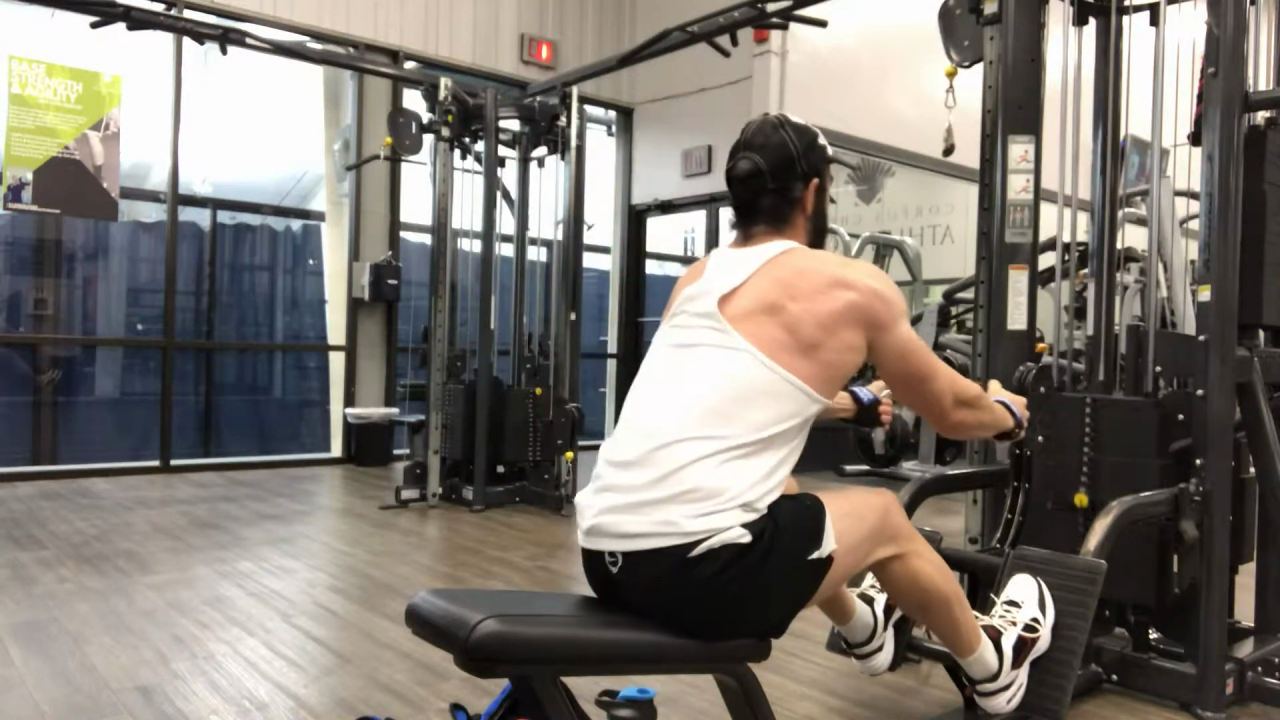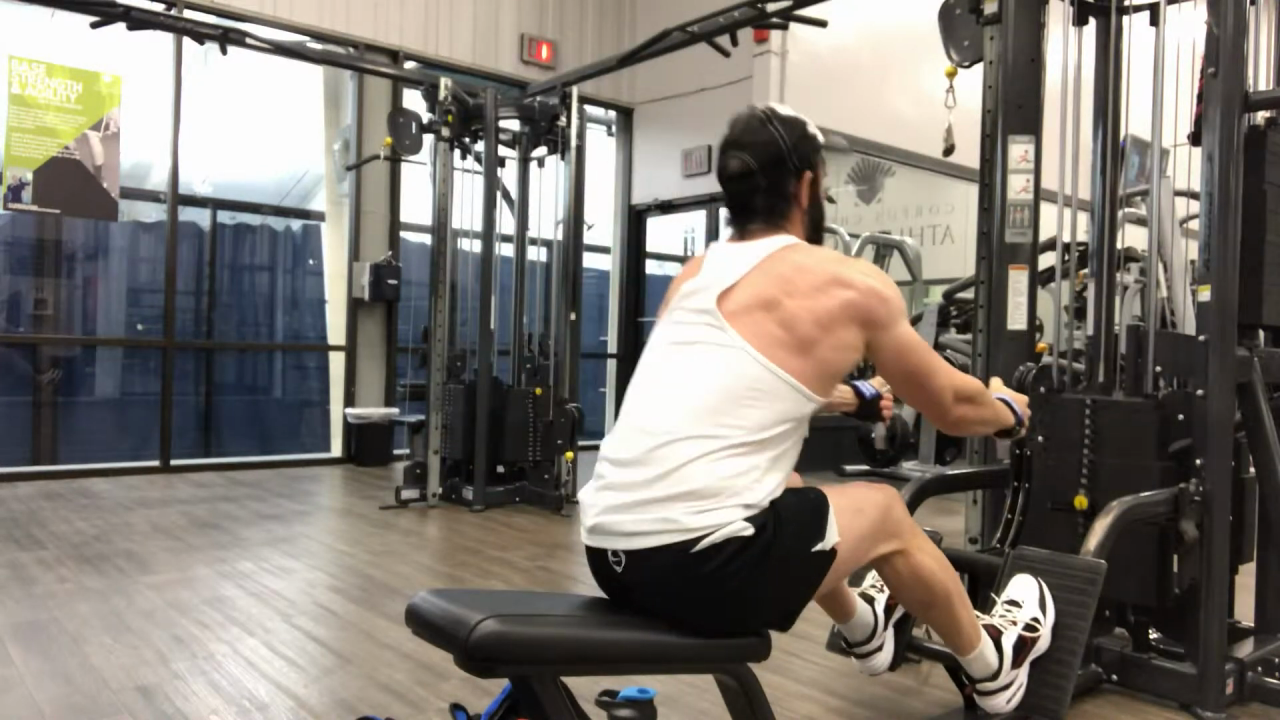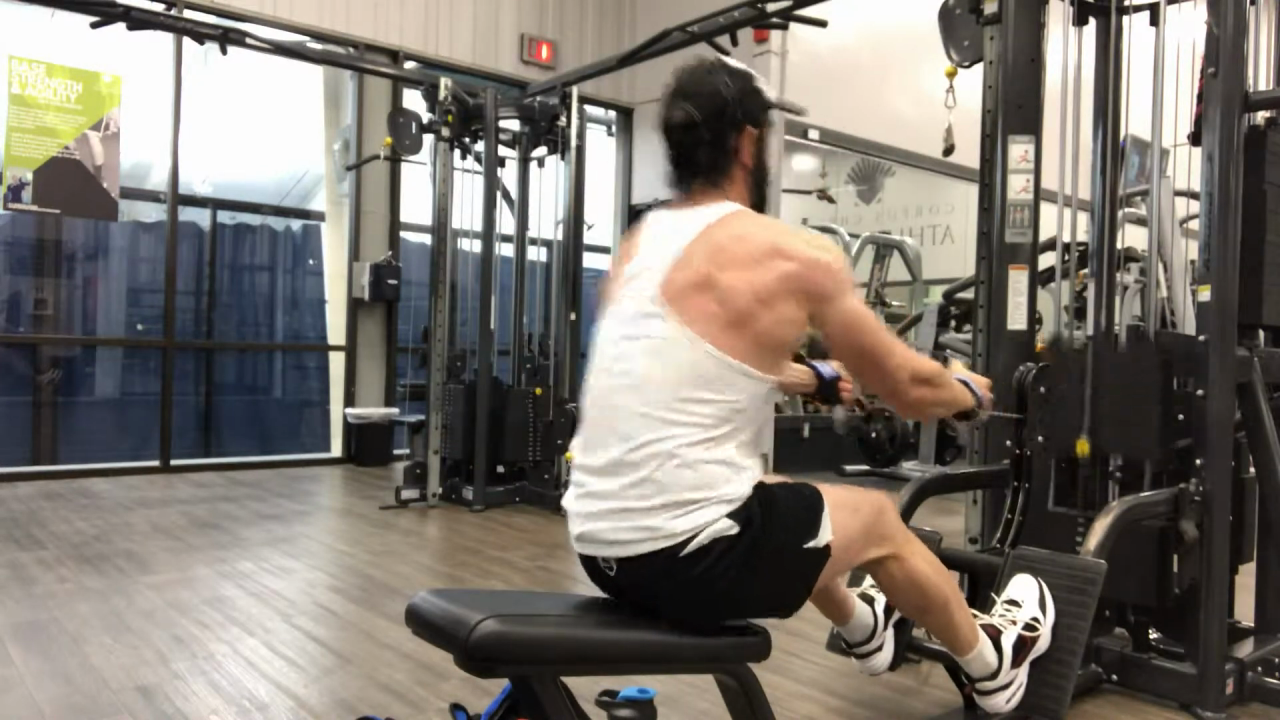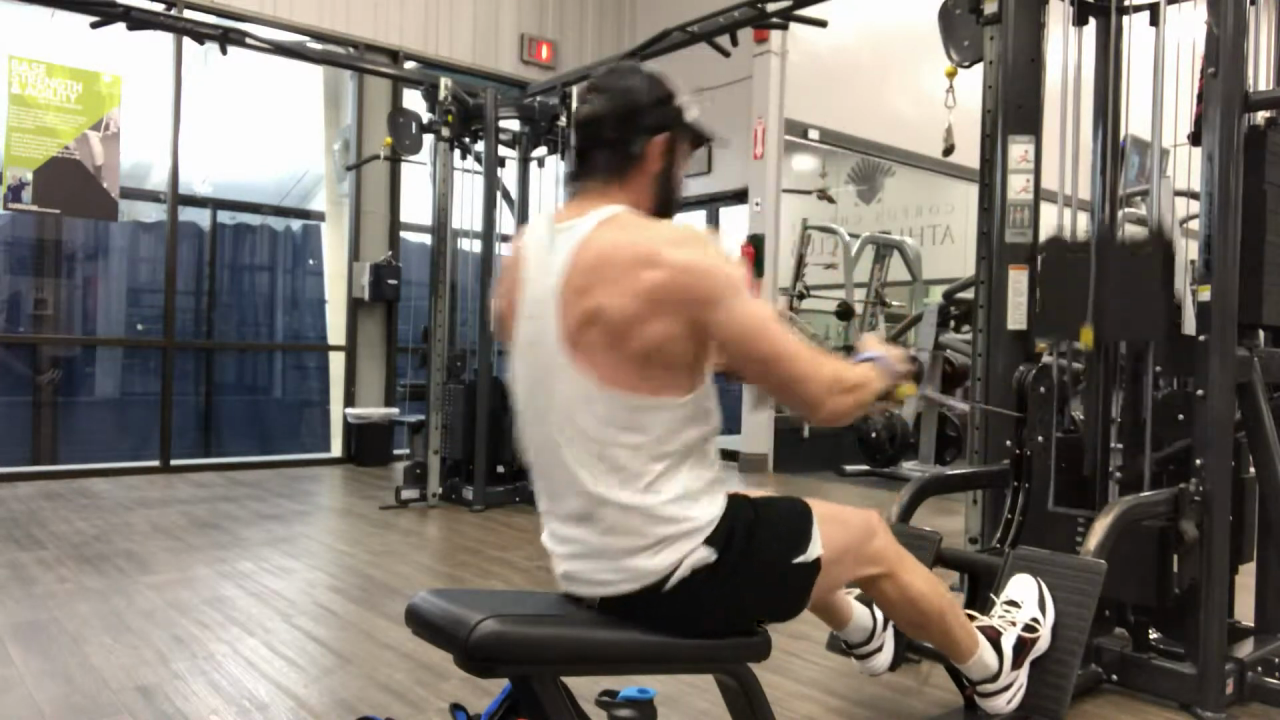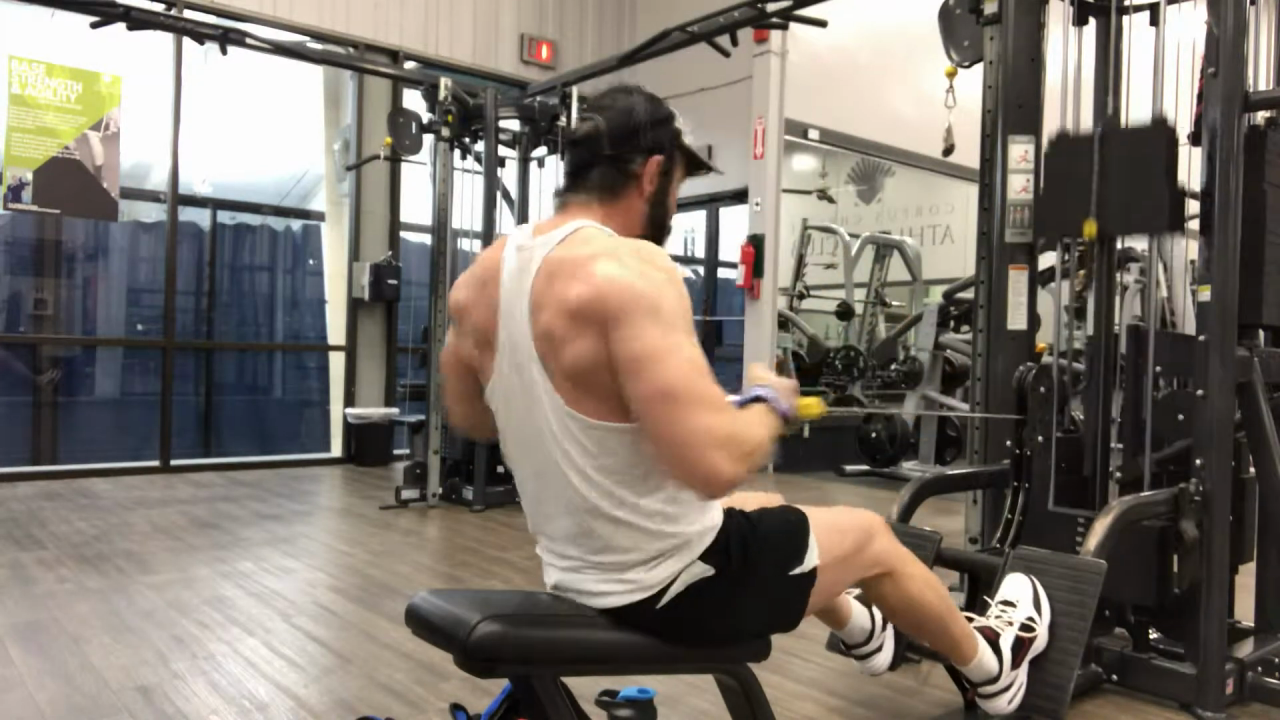
dt=0.2s
person 1, frame 1
left shoulder: (698, 276)
right shoulder: (853, 287)
right elbow: (949, 408)
left wrist: (855, 403)
right wrist: (1006, 412)
left hip: (604, 551)
right hip: (696, 563)
right knee: (882, 516)
left ankle: (865, 629)
right ankle: (993, 669)
person 1, frame 2
left shoulder: (695, 272)
right shoulder: (849, 284)
right elbow: (951, 405)
left wrist: (859, 397)
right wrist: (1008, 410)
left hip: (608, 546)
right hip: (699, 561)
right knee: (884, 512)
left ankle: (866, 629)
right ankle: (992, 668)
person 1, frame 3
left shoulder: (638, 243)
right shoulder: (789, 254)
right elbow: (908, 387)
left wrist: (814, 377)
right wrist: (969, 391)
left hip: (600, 546)
right hip: (687, 557)
left knee: (775, 500)
right knee: (876, 517)
left ankle: (864, 628)
right ankle: (993, 667)
person 1, frame 4
left shoulder: (522, 258)
right shoulder: (674, 258)
right elbow: (826, 398)
right wrist: (880, 365)
left hip: (584, 568)
right hip: (667, 574)
left knee: (767, 514)
right knee: (867, 536)
left ankle: (866, 632)
person 1, frame 5
left shoulder: (481, 276)
right shoulder: (624, 271)
left elbow: (469, 420)
right elbow: (716, 463)
right wrist: (769, 401)
left hip: (578, 577)
right hip: (666, 586)
left knee: (762, 509)
right knee: (867, 535)
left ankle: (863, 630)
right ankle: (992, 666)
